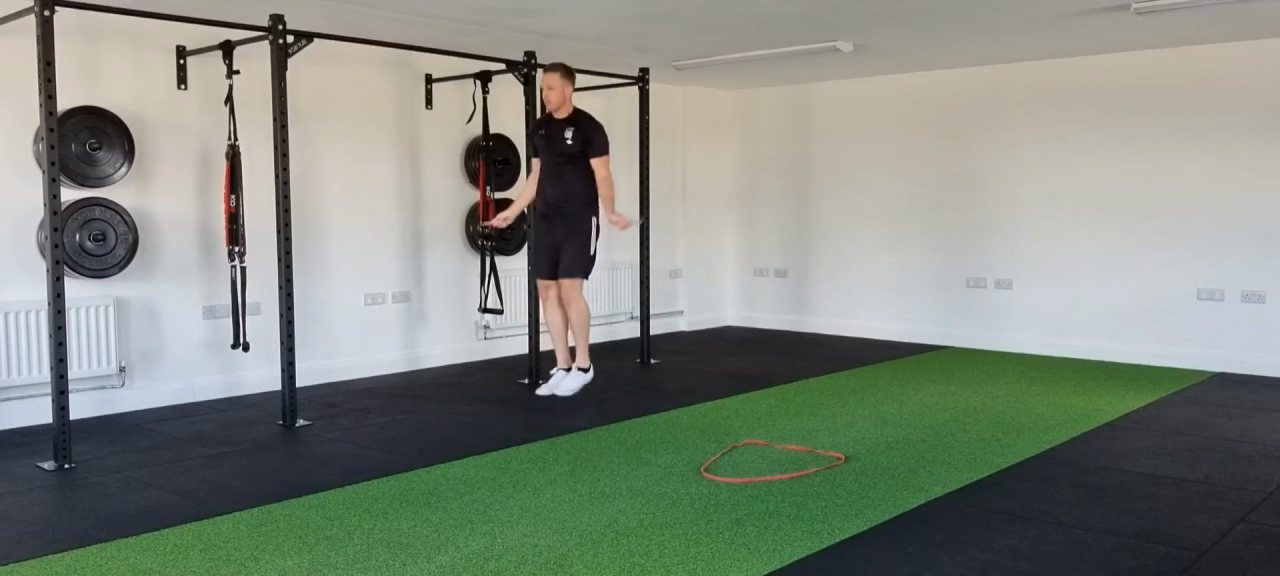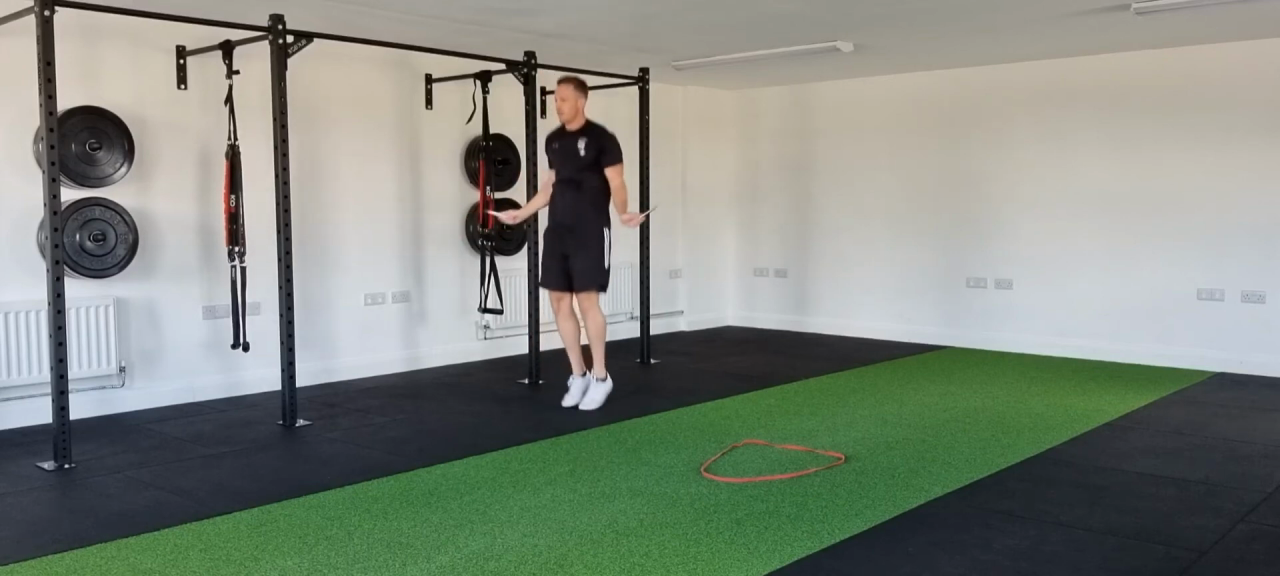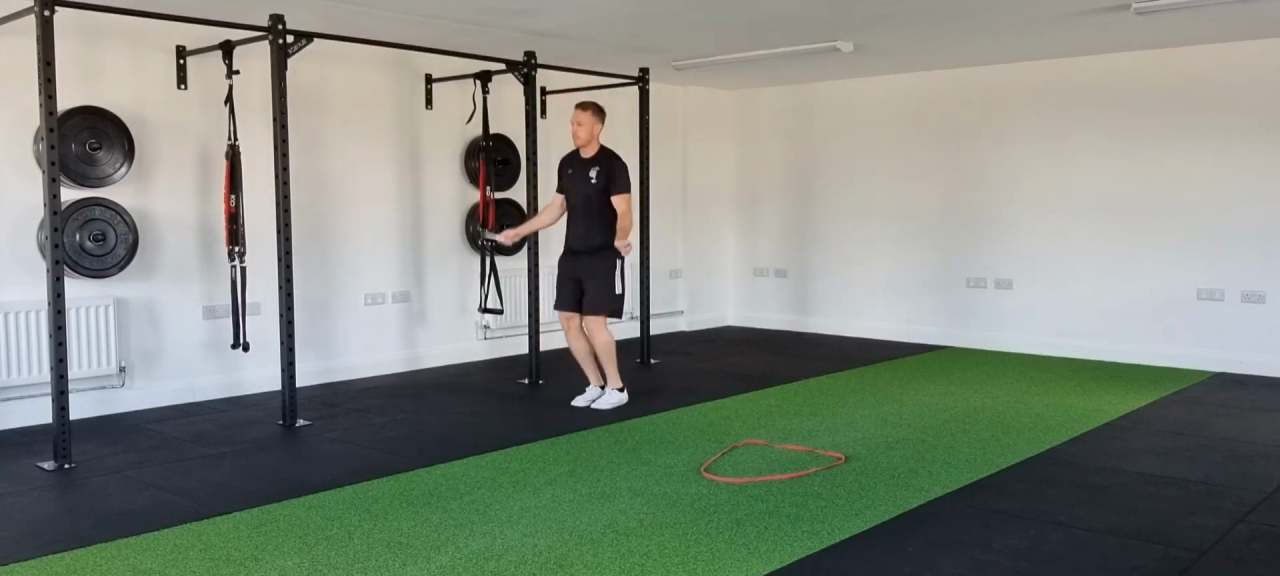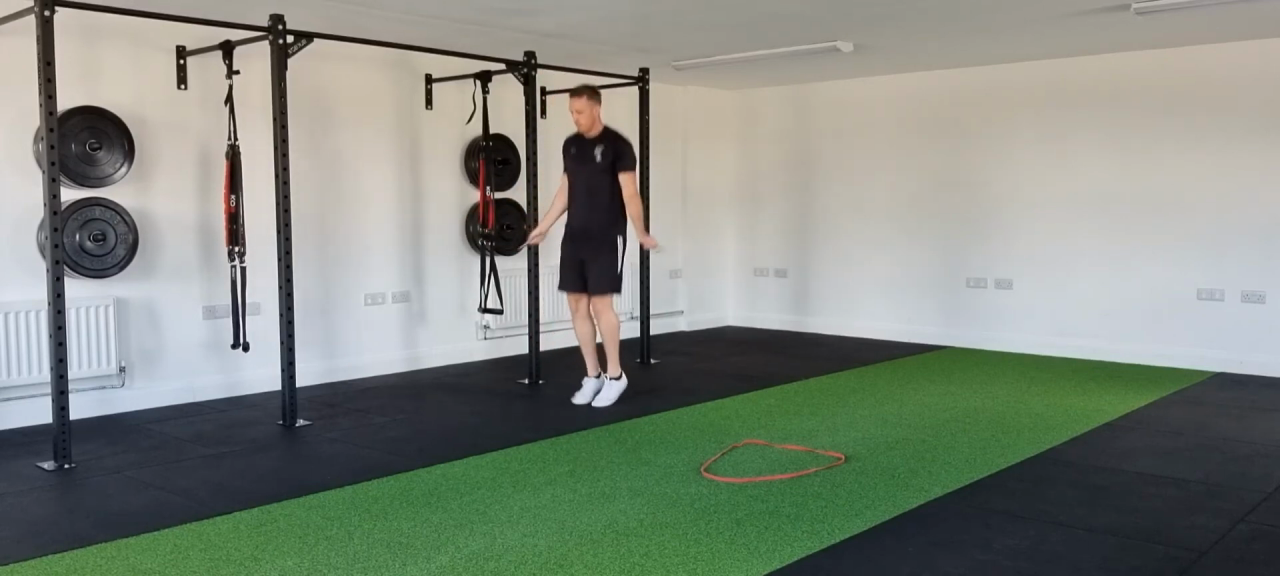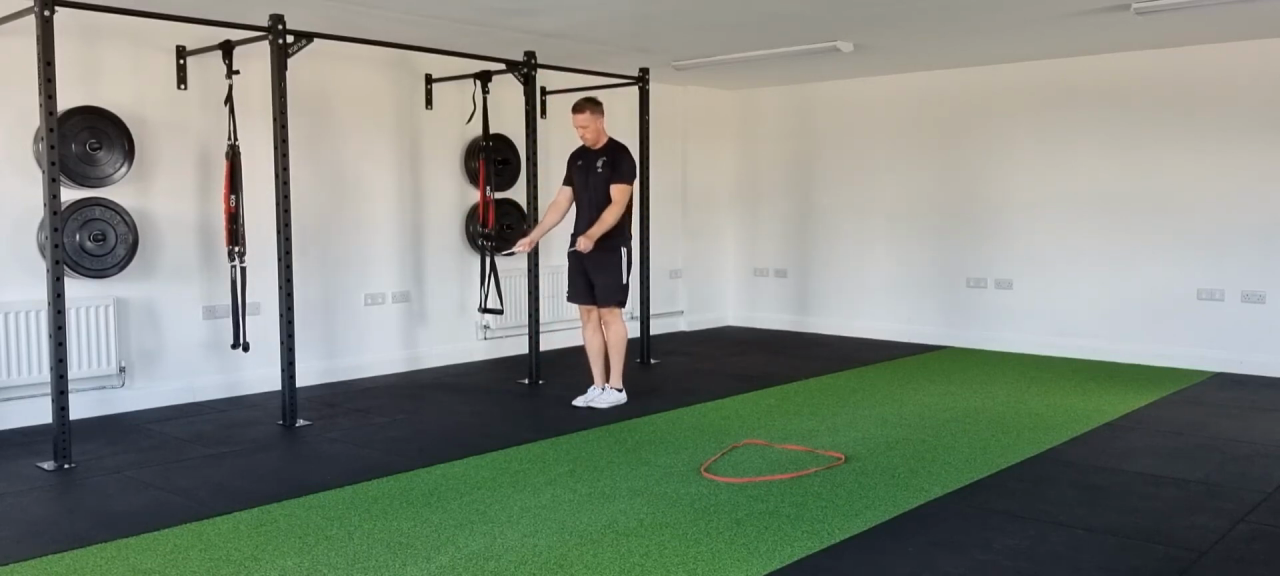
dt=1s
person 1, frame 1
left shoulder: (589, 127)
right shoulder: (540, 127)
left elbow: (601, 175)
left wrist: (610, 212)
right wrist: (511, 212)
left hip: (579, 220)
right hip: (545, 220)
left knee: (570, 288)
right knee: (548, 290)
left ankle: (582, 365)
right ankle: (562, 367)
person 1, frame 2
left shoulder: (601, 138)
right shoulder: (554, 141)
left elbow: (616, 183)
left wrist: (624, 213)
right wrist: (522, 213)
left hip: (590, 232)
right hip: (557, 232)
left knee: (587, 302)
right knee: (560, 302)
left ankle: (600, 377)
right ankle: (579, 375)
person 1, frame 3
left shoulder: (613, 166)
right shoulder: (567, 163)
left elbow: (624, 212)
right elbow: (557, 208)
left wrist: (622, 239)
right wrist: (519, 231)
left hip: (603, 257)
right hip: (572, 256)
left knee: (595, 324)
right knee: (569, 324)
left ankle: (616, 388)
right ankle: (596, 384)
person 1, frame 4
left shoulder: (617, 145)
right shoulder: (570, 145)
left elbow: (629, 192)
left wrist: (640, 233)
right wrist: (543, 226)
left hip: (608, 237)
right hip: (575, 236)
left knee: (601, 305)
right knee: (578, 305)
left ankle: (614, 375)
right ankle: (592, 376)
person 1, frame 5
left shoulder: (619, 155)
right shoulder: (577, 158)
left elbow: (618, 204)
right elbow: (561, 203)
left wrist: (592, 236)
right wrist: (534, 236)
left hip: (611, 248)
right hip: (580, 248)
left knee: (610, 315)
right knee: (588, 316)
left ankle: (616, 387)
right ankle: (599, 385)
